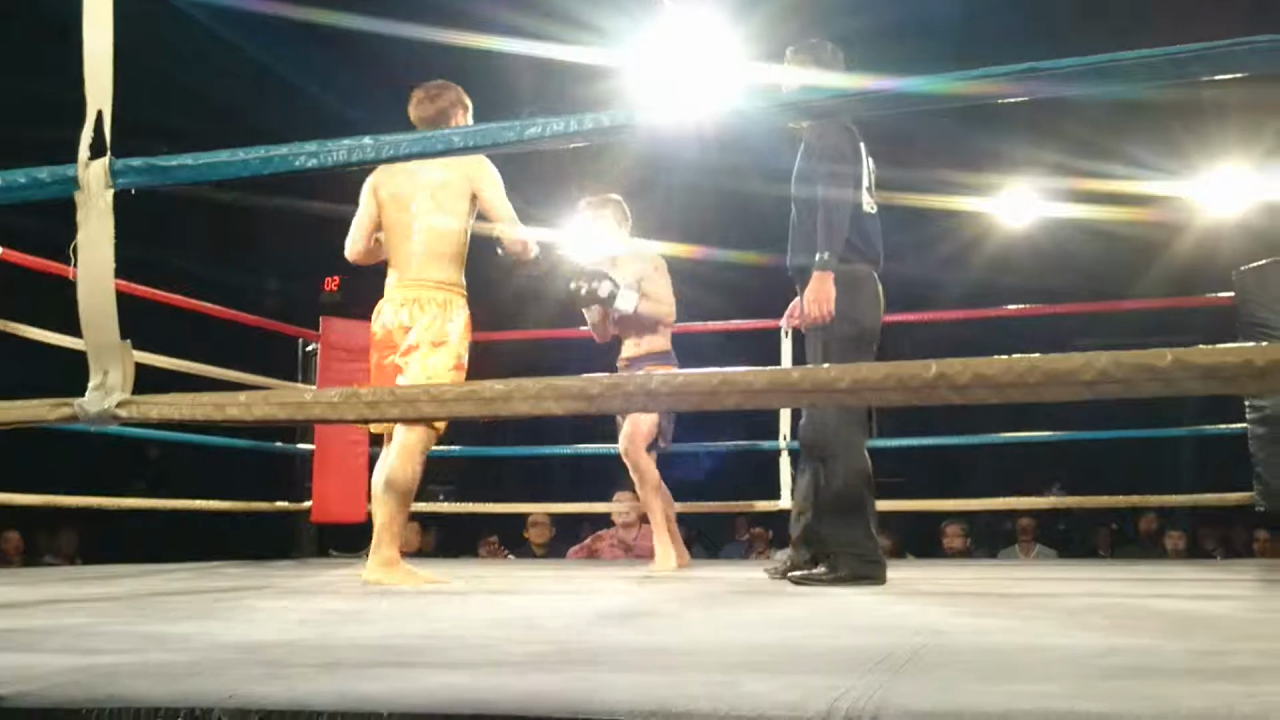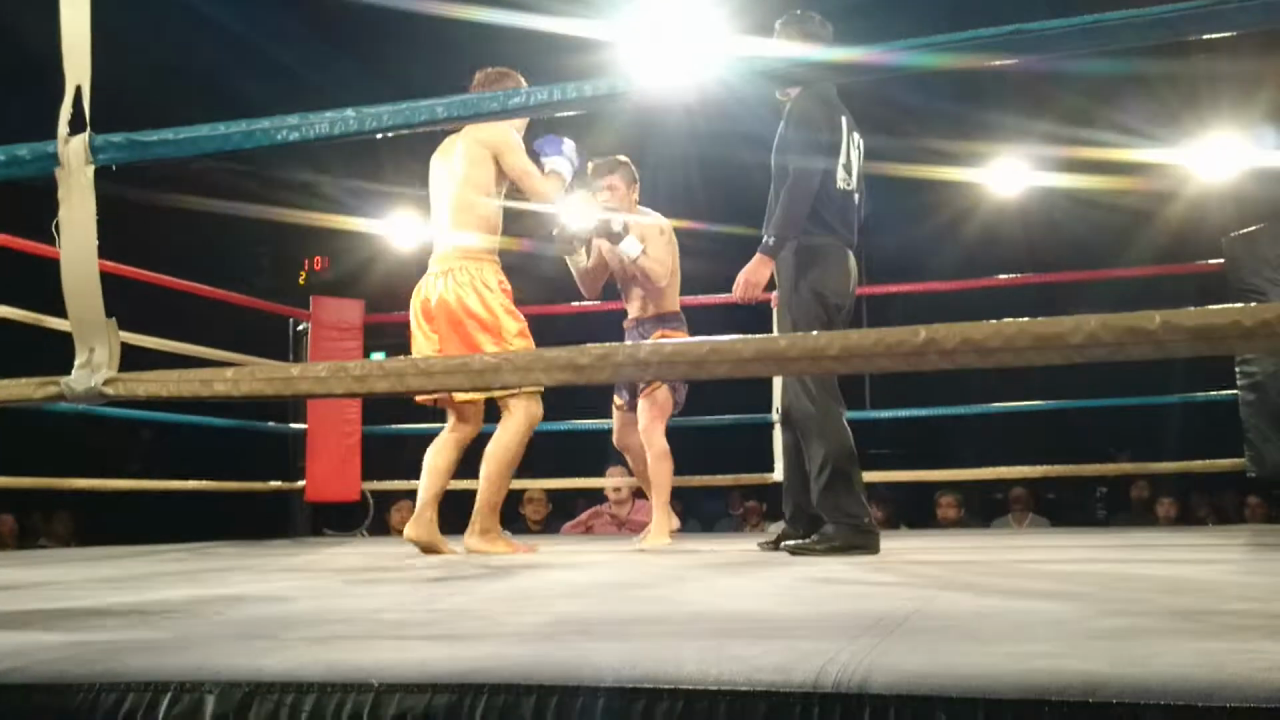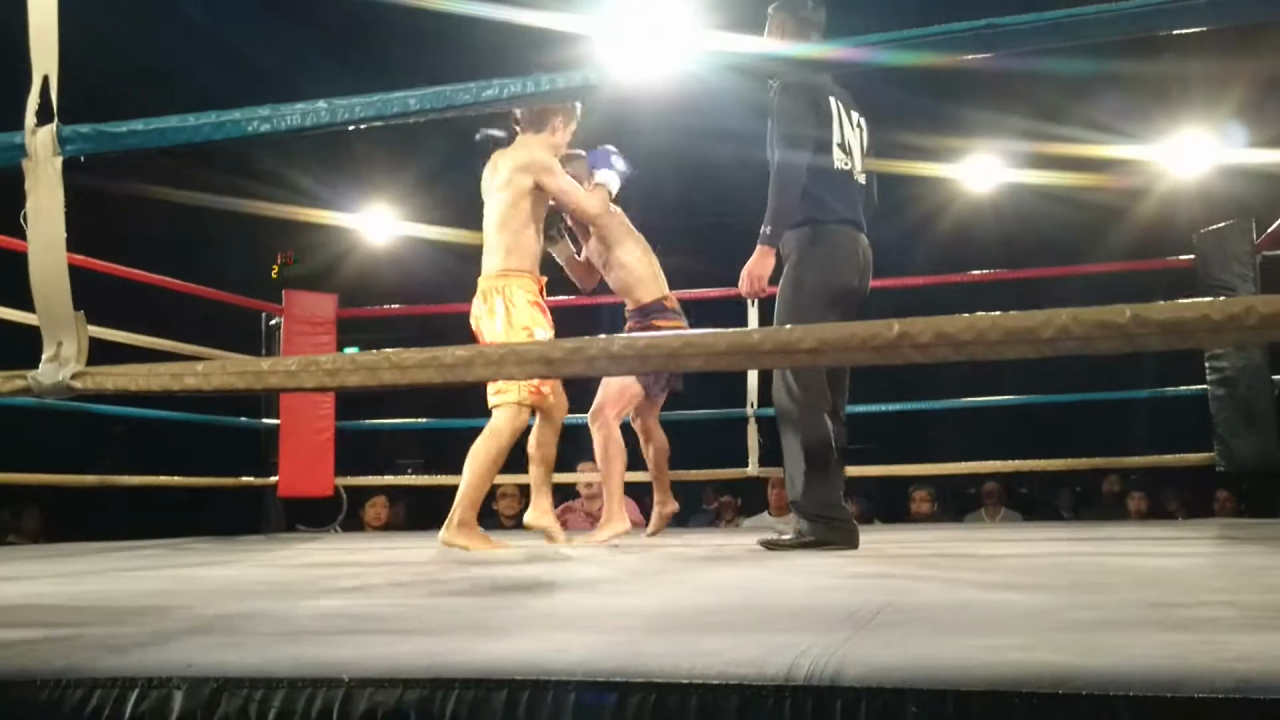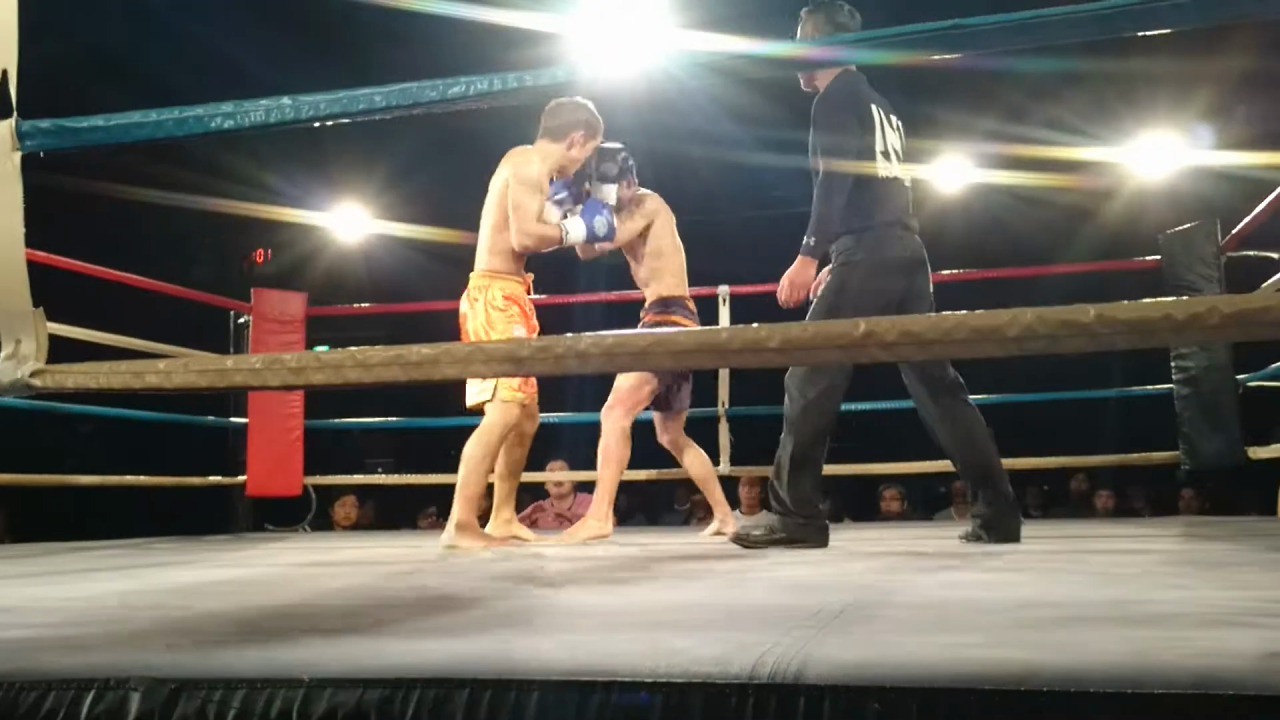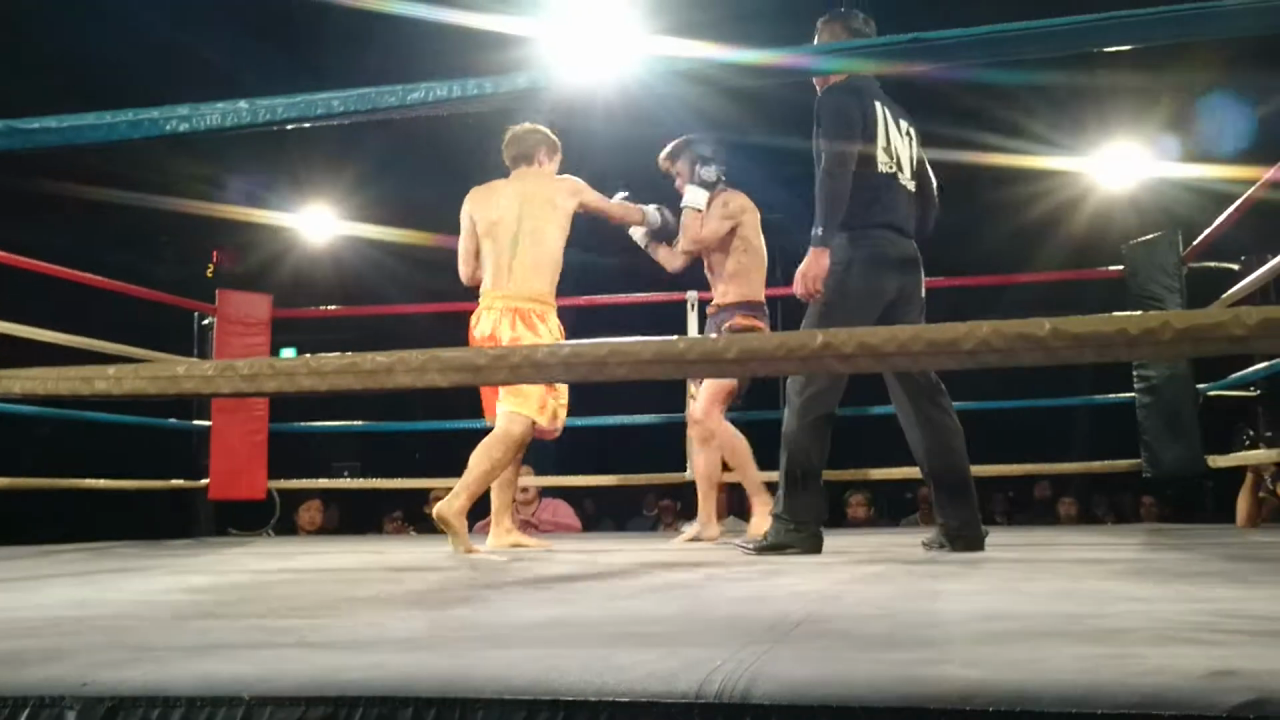
dt=0.4s
person 1, frame 1
left shoulder: (827, 131)
right shoulder: (836, 138)
left elbow: (838, 202)
left wrist: (821, 274)
right wrist: (811, 290)
left hip: (840, 286)
right hip: (846, 289)
left knee: (835, 420)
right knee: (820, 423)
left ankle: (856, 554)
right ankle: (812, 546)
person 1, frame 2
left shoulder: (808, 105)
right shoulder: (837, 114)
left elbow: (801, 183)
left wrist: (765, 254)
left hip: (811, 259)
right hip: (833, 262)
left knee: (810, 395)
right knee: (803, 395)
left ankle: (848, 521)
right ankle: (804, 521)
person 1, frame 3
left shoulder: (794, 89)
right shoulder: (846, 103)
left elbow: (793, 168)
left wrist: (765, 245)
left hip: (815, 244)
right hip: (853, 247)
left knee: (799, 387)
right knee: (825, 386)
left ankle: (825, 519)
right ankle: (823, 510)
person 1, frame 4
left shoulder: (835, 98)
right shoulder: (878, 103)
left elbow: (834, 181)
left wrist: (809, 256)
left hip: (866, 252)
right hip: (906, 253)
left knee: (811, 382)
right knee: (937, 385)
left ankle: (796, 517)
right ankle: (997, 511)
person 1, frame 5
left shoulder: (839, 96)
right shoulder: (897, 114)
left elbow: (838, 168)
right elbow: (926, 199)
left wrist: (820, 246)
left hip: (860, 252)
right hip: (904, 258)
left knee: (810, 386)
right knee: (919, 390)
left ankle: (798, 524)
right ankle: (960, 523)
person 2, frame 1
left shoulder: (381, 176)
right shoulder: (474, 165)
left elbow: (357, 251)
right elbow: (515, 241)
right wrist: (529, 247)
left hip: (393, 307)
right hip: (439, 307)
left knee: (399, 436)
right knee: (416, 432)
left ankle: (386, 548)
right ankle: (385, 556)
person 2, frame 2
left shoulder: (444, 150)
right shoulder: (497, 134)
right elbow: (545, 197)
right wrist: (560, 162)
left hip: (434, 284)
right hip: (475, 280)
left knee: (463, 418)
right knee: (524, 407)
left ankle: (424, 518)
right ankle: (484, 528)
person 2, frame 3
left shoulder: (501, 160)
right shoulder: (533, 159)
right elbow: (590, 208)
left hip: (503, 295)
right hip: (510, 297)
left knee: (553, 402)
right knee: (509, 416)
left ankle: (541, 504)
right ankle: (461, 522)
person 2, frame 4
left shoulder: (521, 163)
right shoulder: (528, 162)
right elbow: (525, 238)
left wrist: (553, 205)
right wrist: (578, 225)
left hip: (504, 297)
right hip: (493, 296)
left knee: (526, 413)
right knee: (503, 412)
left ankle: (503, 516)
right ankle: (462, 522)
person 2, frame 5
left shoulder: (476, 199)
right shoulder: (566, 188)
left elbow: (468, 275)
right elbow: (621, 213)
right wrist: (654, 216)
left hip: (487, 319)
right hip: (531, 319)
left knee: (513, 423)
right knee: (516, 428)
left ankle: (504, 525)
right ankle: (457, 503)
person 3, frame 1
left shoulder: (645, 261)
right shoulder: (600, 268)
left elbow: (666, 314)
left wrist: (618, 295)
right wrist: (588, 304)
left hip: (656, 367)
right hip: (627, 369)
left knee: (632, 446)
right knee: (640, 464)
left ankle: (664, 544)
right ankle: (676, 549)
person 3, frame 2
left shoulder: (655, 226)
right shoulder: (600, 235)
left elbow: (660, 279)
right elbow: (590, 290)
left wrist: (622, 237)
right wrist: (577, 254)
left hip: (665, 331)
right hip: (633, 333)
left knee: (649, 426)
right knee: (624, 437)
left ankle: (659, 526)
right ankle: (663, 514)
person 3, frame 3
left shoulder: (600, 213)
right shoulder: (586, 220)
right elbow: (586, 279)
right wrist: (557, 242)
left hip: (658, 323)
right hip: (655, 324)
left knee: (604, 414)
right knee: (644, 420)
left ankle: (614, 515)
right ankle: (663, 502)
person 3, frame 4
left shoulder: (646, 200)
right shoulder: (629, 211)
left elbow: (608, 241)
right elbow: (588, 248)
left wrist: (607, 188)
left hip: (669, 320)
right hip: (675, 326)
left knee: (617, 414)
right knee: (672, 437)
left ankle: (599, 515)
right ankle: (724, 514)
person 3, frame 5
left shoulder: (737, 202)
right shoulder: (695, 211)
left elbow: (694, 240)
right elbow: (675, 261)
left wrist: (699, 184)
right wrist: (640, 226)
left hip: (745, 321)
right hip: (719, 322)
left knee: (706, 413)
right knee: (698, 421)
left ankle: (762, 503)
right ankle: (706, 520)
